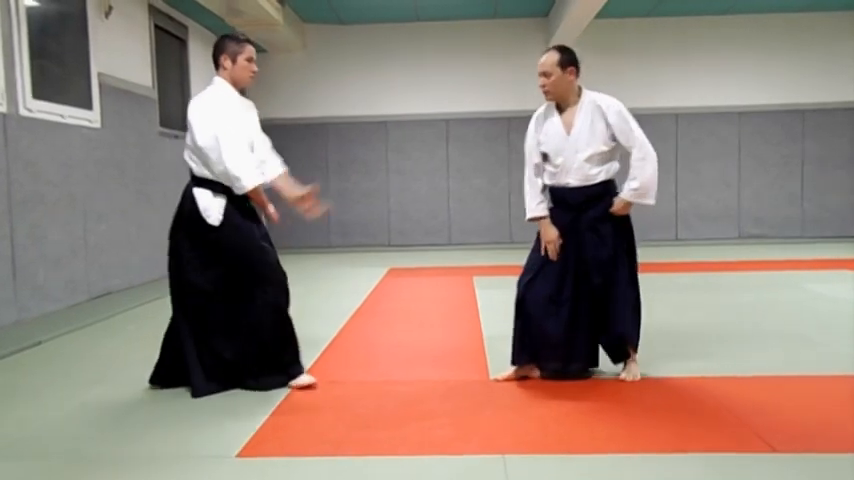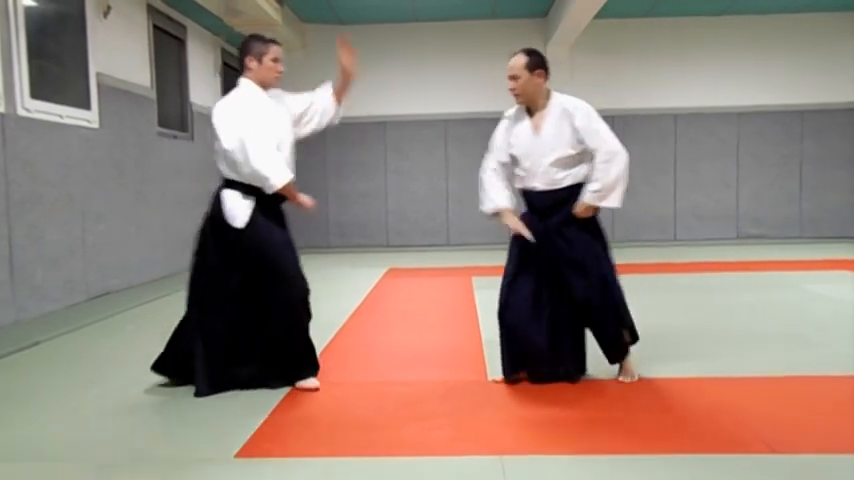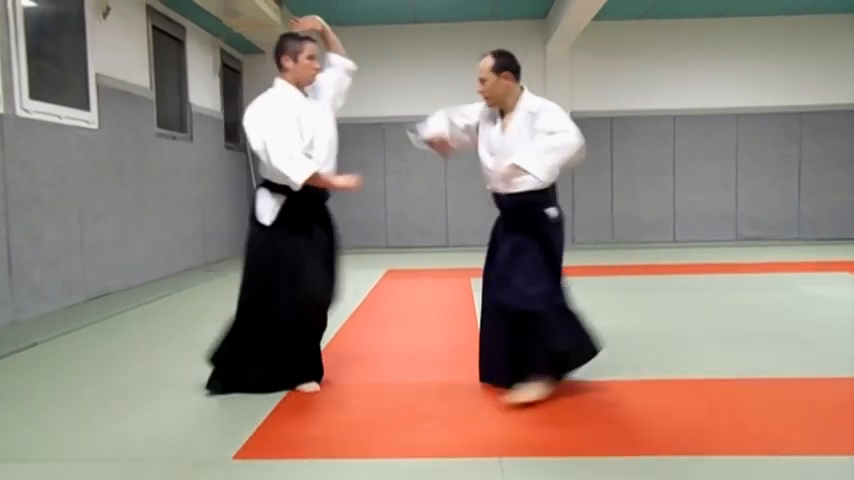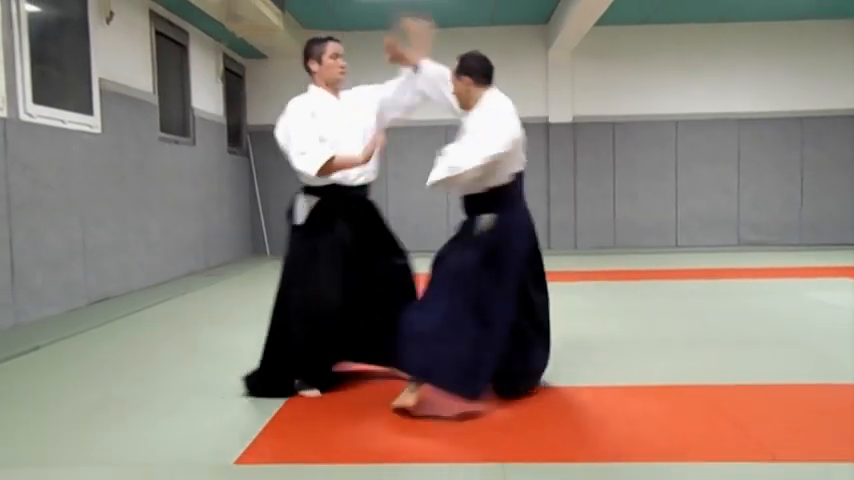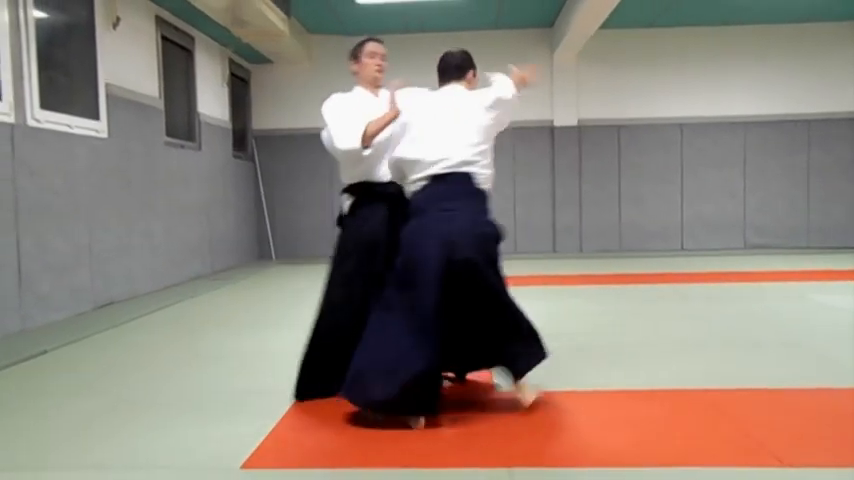
dt=0.2s
person 1, frame 1
left shoulder: (243, 107)
right shoulder: (209, 103)
left elbow: (263, 156)
right elbow: (233, 165)
left wrist: (293, 192)
right wrist: (264, 204)
left hip: (229, 207)
right hip: (214, 207)
left knee: (204, 292)
right knee: (265, 282)
left ankle: (180, 368)
right ankle: (282, 368)
person 1, frame 2
left shoulder: (278, 102)
right shoulder: (235, 107)
left elbow: (321, 107)
right elbow: (260, 163)
left wrist: (344, 76)
right wrist: (298, 196)
left hip: (262, 210)
right hip: (243, 209)
left knee: (223, 294)
right knee: (286, 285)
left ankle: (186, 365)
right ankle: (292, 369)
person 1, frame 3
left shoulder: (320, 94)
right shoulder: (269, 106)
left elbow: (342, 67)
right elbow: (289, 163)
left wrist: (325, 31)
right wrist: (334, 181)
left hip: (312, 208)
right hip: (283, 211)
left knee: (313, 292)
right knee: (293, 293)
right ankle: (289, 371)
person 1, frame 4
left shoulder: (361, 99)
right shoulder: (301, 109)
left elbow: (404, 91)
right elbow: (312, 160)
right wrist: (359, 159)
left hip: (357, 207)
right hip: (321, 212)
left knee: (390, 280)
right knee: (313, 296)
right ankle: (295, 374)
person 1, frame 5
left shoulder: (403, 102)
right shoulder: (338, 104)
right elbow: (348, 142)
right wrist: (388, 116)
left hip: (404, 205)
right hip: (368, 208)
right knee: (352, 293)
right ankle: (325, 376)
person 2, frame 1
left shoulder: (606, 108)
right shoulder: (540, 119)
left elbow: (644, 152)
right elbow: (532, 172)
left wrist: (628, 196)
right wrist: (543, 219)
left hip: (602, 212)
right hip: (560, 213)
left knee: (614, 286)
right knee: (536, 287)
left ankle: (628, 357)
right ankle: (532, 361)
person 2, frame 2
left shoulder: (574, 111)
right shoulder: (510, 120)
left elbow: (614, 155)
right elbow: (493, 166)
left wrist: (592, 199)
right wrist: (504, 209)
left hip: (572, 215)
right hip: (534, 217)
left knee: (597, 287)
right knee: (518, 294)
left ankle: (623, 357)
right ankle: (527, 366)
person 2, frame 3
left shoulder: (542, 111)
right shoulder: (484, 114)
left elbow: (571, 141)
right elbow: (451, 120)
left wrist: (526, 164)
right wrist: (436, 134)
left hip: (537, 217)
right hip: (510, 218)
left knee: (526, 292)
right knee: (502, 295)
left ankle: (543, 373)
right ankle: (522, 369)
person 2, frame 4
left shoulder: (491, 113)
right shoulder: (492, 105)
left elbow: (481, 157)
right elbow: (446, 86)
left wrist: (444, 174)
right wrist: (415, 62)
left hip: (493, 220)
right hip: (509, 216)
left knee: (456, 295)
right knee: (510, 295)
left ankle: (434, 387)
right ankle: (522, 371)
person 2, frame 5
left shoulder: (417, 114)
right shoulder: (483, 102)
left elbow: (403, 165)
right elbow: (502, 89)
right wrist: (511, 81)
left hip: (425, 220)
right hip: (468, 220)
left knee: (411, 310)
right knee: (491, 302)
left ankle: (405, 406)
right ankle: (520, 382)
